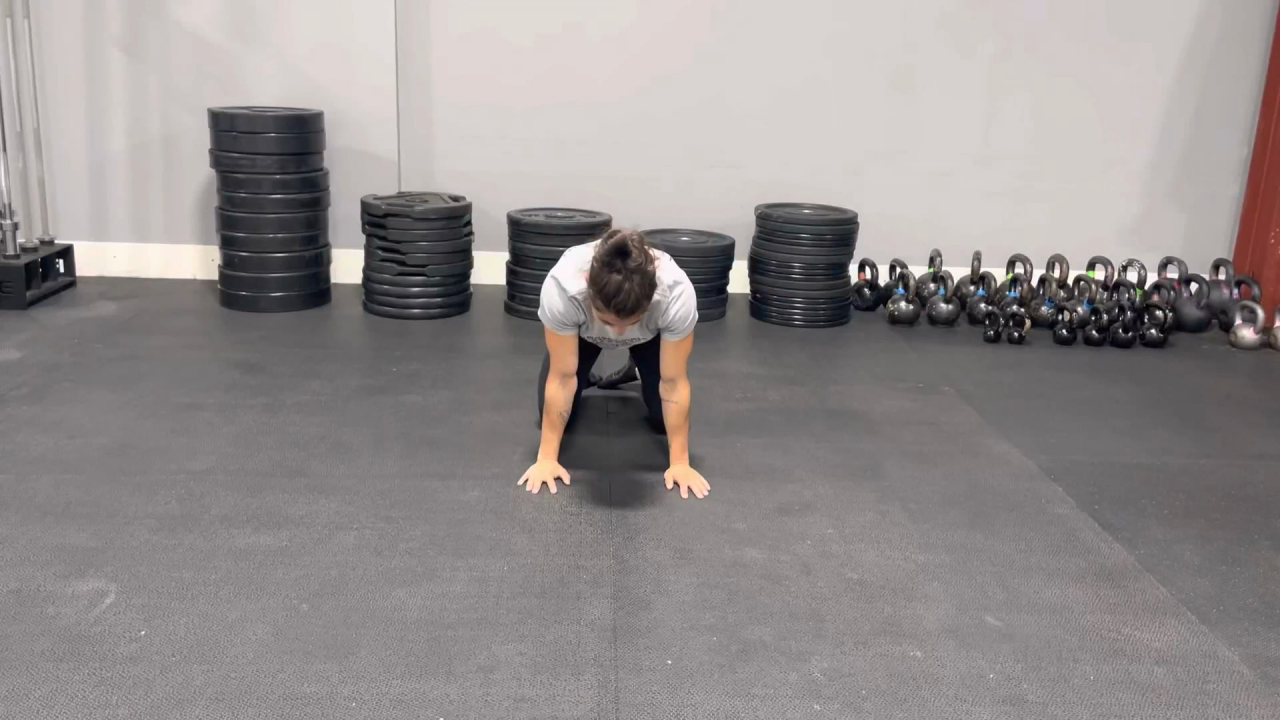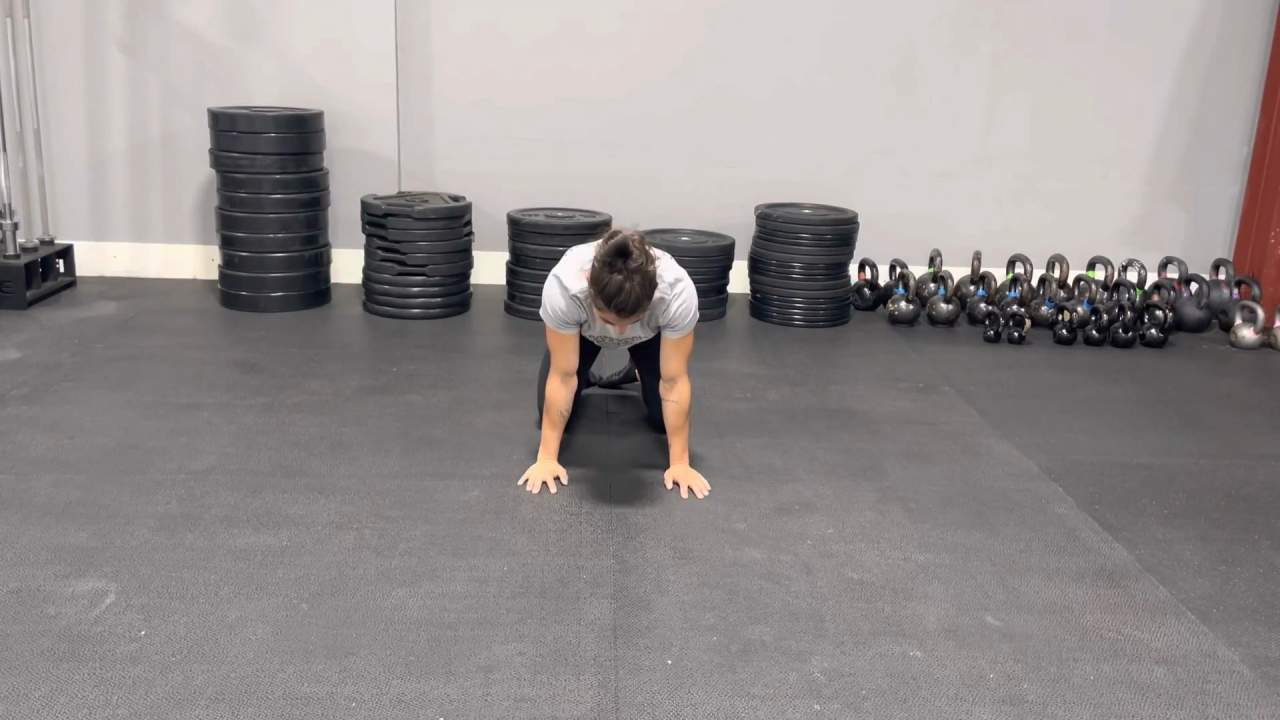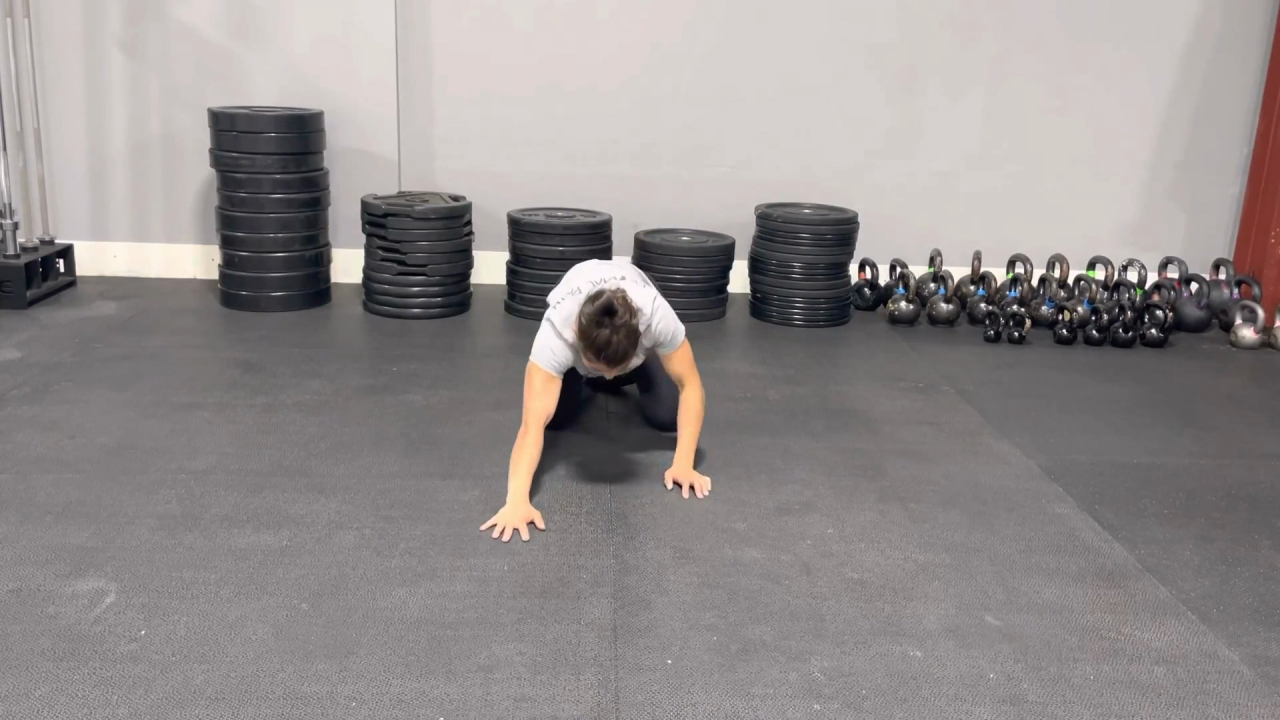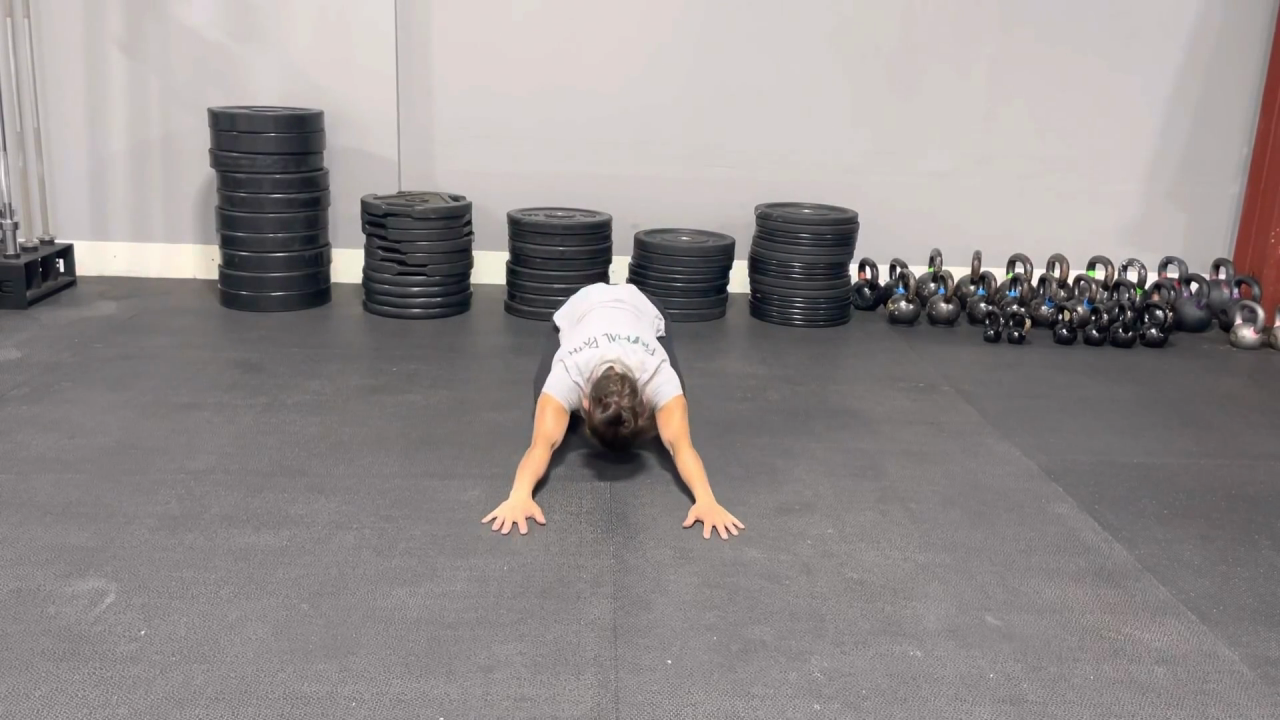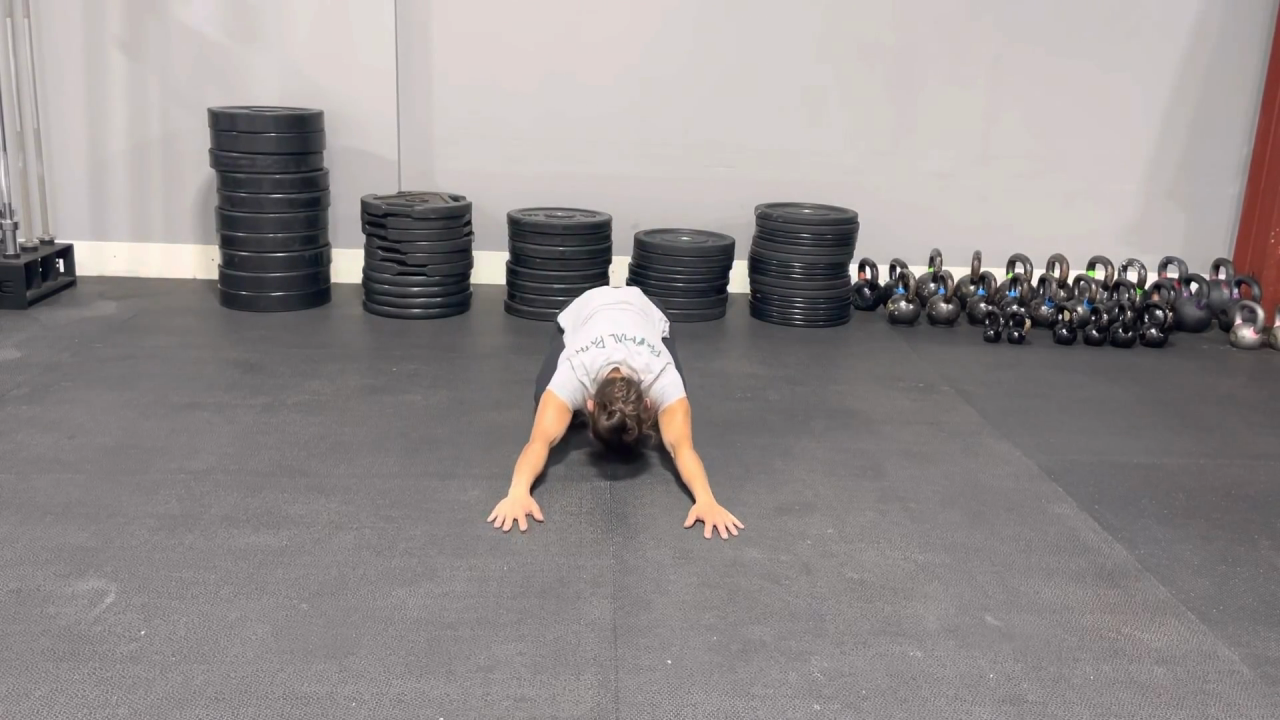
dt=1s
person 1, frame 1
left shoulder: (677, 293)
right shoulder: (561, 287)
left elbow: (673, 381)
right elbow: (562, 377)
left wrist: (680, 463)
right wrist: (546, 458)
right hip: (582, 332)
left knee: (664, 420)
right knee: (552, 413)
left ankle: (641, 372)
right ankle: (585, 379)
person 1, frame 2
left shoulder: (678, 291)
right shoulder: (563, 285)
left elbow: (674, 380)
right elbow: (563, 375)
left wrist: (679, 462)
right wrist: (547, 458)
right hip: (583, 330)
left knee: (662, 418)
right knee: (551, 411)
left ankle: (638, 371)
right ankle: (585, 378)
person 1, frame 3
left shoulder: (656, 315)
right shoulder: (557, 330)
left elbow: (690, 386)
right elbow: (533, 424)
left wrist: (683, 463)
right wrist: (516, 501)
right hip: (572, 304)
left knee: (665, 416)
right knee: (556, 416)
left ankle: (632, 375)
right ankle: (584, 376)
person 1, frame 4
left shoulder: (658, 375)
right shoulder: (569, 374)
left elbow: (680, 444)
right elbow: (542, 444)
left wrist: (706, 501)
right wrist: (519, 497)
left hip: (643, 309)
right hip: (578, 309)
left knee: (673, 409)
right knee: (550, 410)
person 1, frame 5
left shoulder: (662, 377)
right shoulder: (574, 374)
left elbow: (681, 446)
right elbow: (540, 440)
left wrist: (706, 501)
right wrist: (518, 493)
left hip: (646, 312)
right hip: (580, 312)
left knee: (674, 411)
right knee: (547, 407)
